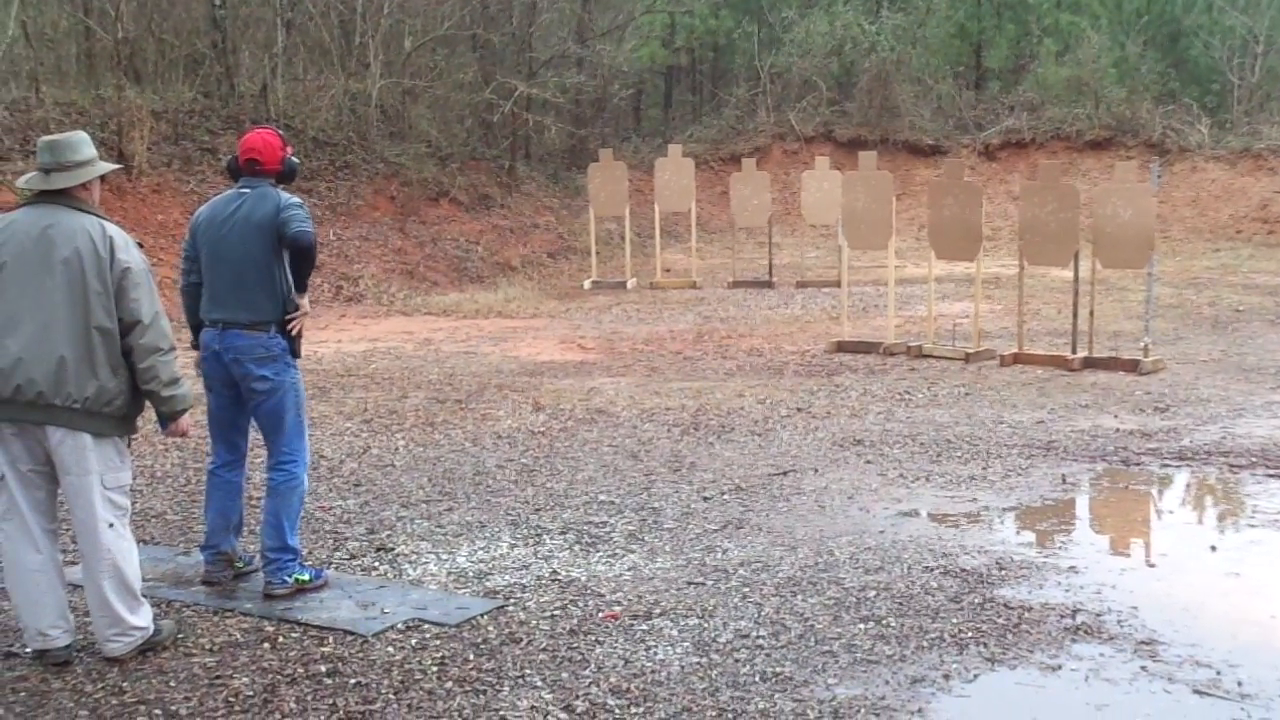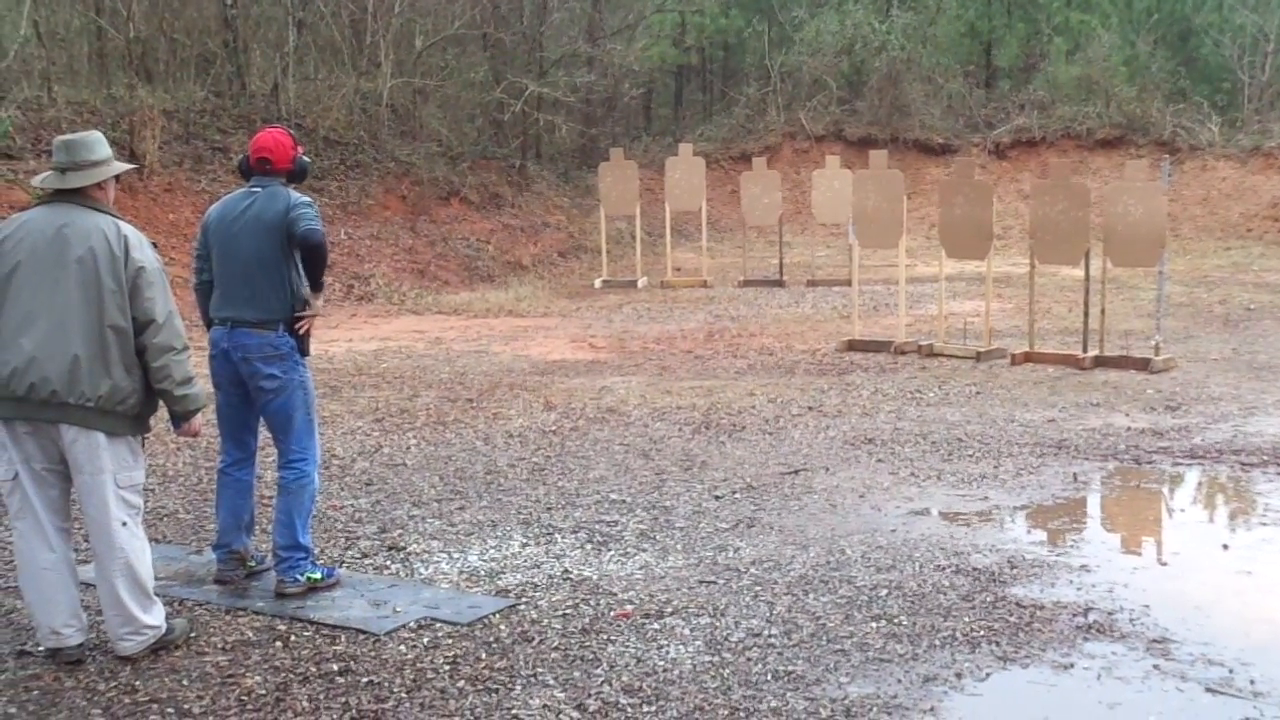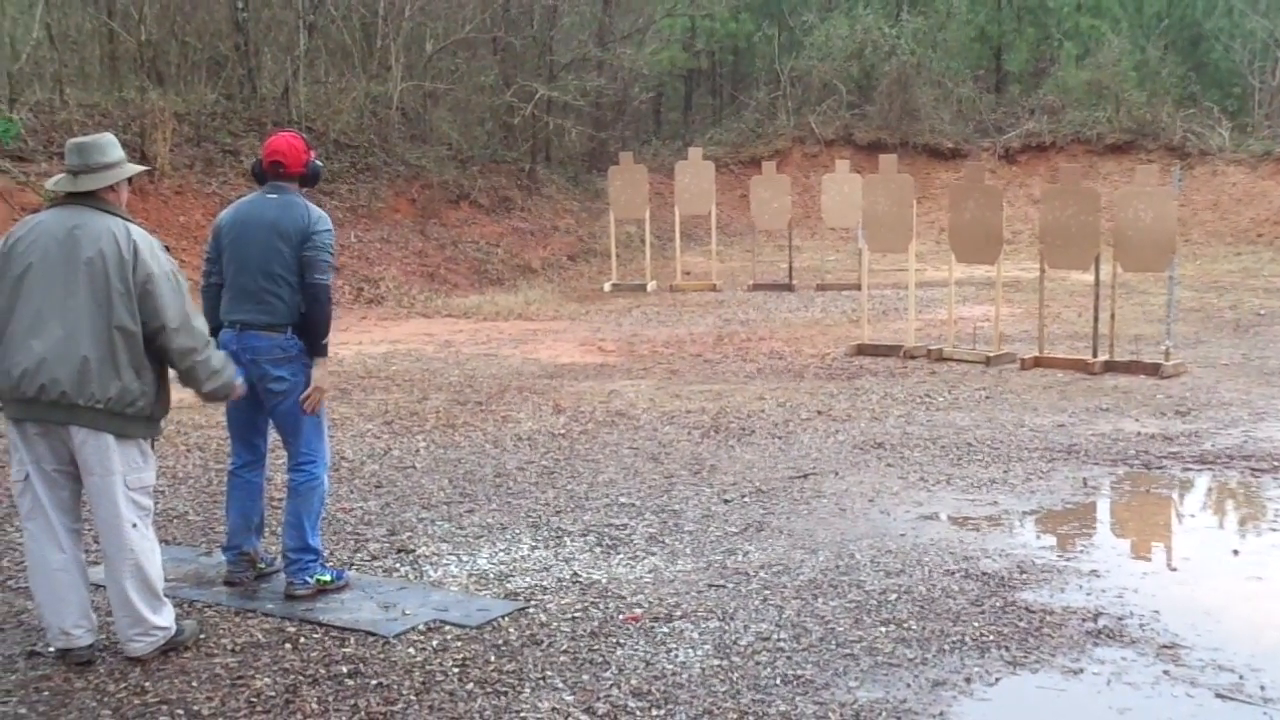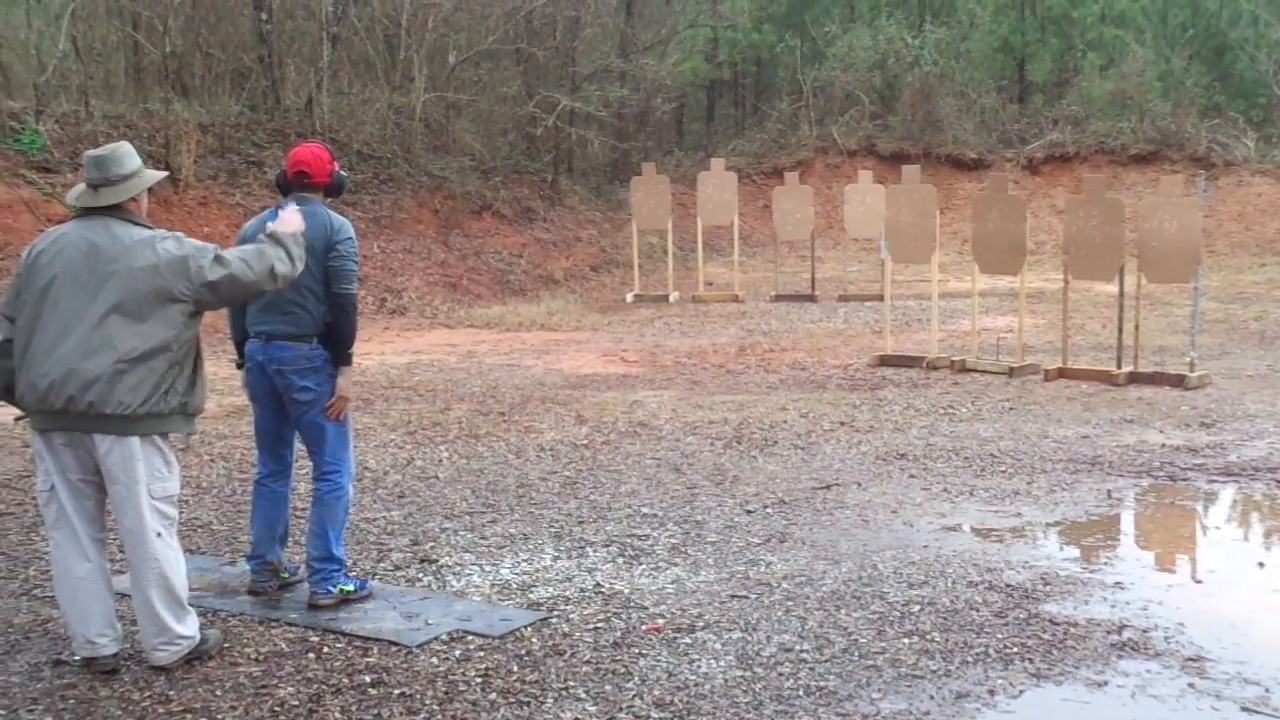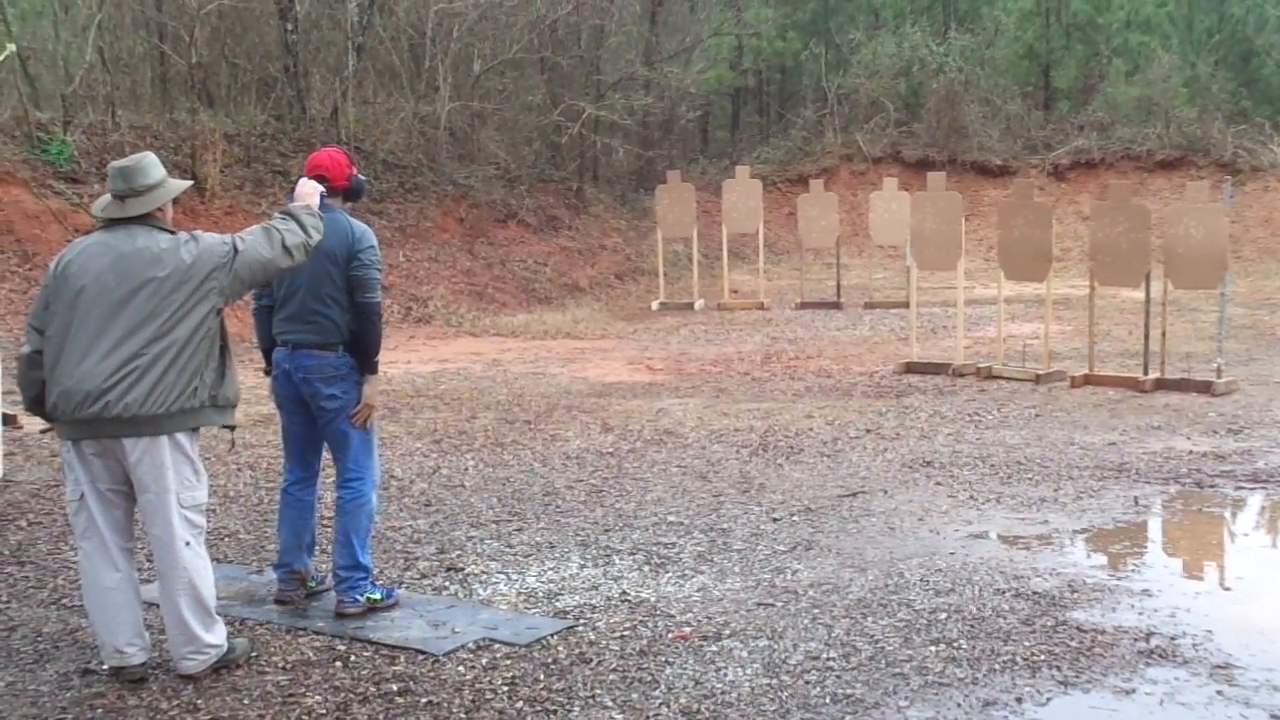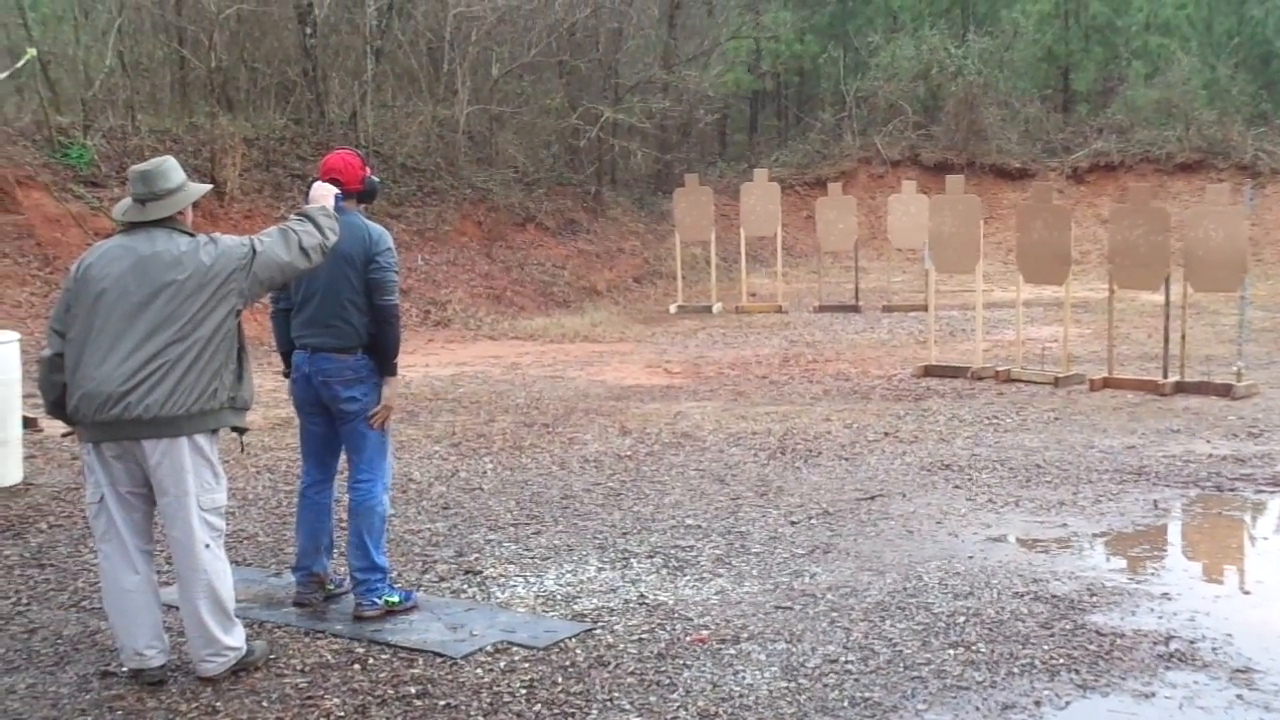
dt=0.5s
person 1, frame 1
right shoulder: (108, 240)
right elbow: (146, 333)
right wrist: (171, 403)
right hip: (82, 402)
right knee: (102, 522)
left ankle: (47, 636)
right ankle: (125, 632)
person 1, frame 2
right shoulder: (123, 240)
right elbow: (160, 334)
right wrist: (184, 403)
right hip: (96, 402)
right knee: (115, 520)
left ankle: (60, 635)
right ankle: (137, 631)
person 1, frame 3
right shoulder: (132, 243)
right elbow: (178, 328)
right wrist: (222, 382)
right hip: (106, 403)
left knee: (48, 522)
right knee: (125, 522)
left ankle: (70, 636)
right ankle: (147, 633)
person 1, frame 4
left shoulder: (44, 248)
right shoulder: (162, 253)
right elbow: (248, 271)
right wrist: (285, 238)
left hip: (55, 411)
right hip: (127, 412)
left knee: (73, 531)
right knee: (149, 529)
left ankle: (95, 645)
right ankle: (172, 641)
person 1, frame 5
left shoulder: (71, 258)
right shoulder: (191, 257)
left elbow: (36, 342)
right elbow: (275, 247)
left wrist: (48, 408)
right wrist: (304, 208)
left hip: (83, 421)
right hip: (154, 421)
left knee: (101, 540)
right knee: (177, 538)
left ankle: (123, 654)
right ankle: (199, 650)
person 1, frame 6
left shoulder: (93, 261)
right shoulder: (211, 259)
left elbow: (58, 346)
right elbow: (292, 248)
left wrist: (68, 411)
right wrist: (319, 210)
left hip: (103, 424)
right hip: (174, 423)
left knee: (121, 542)
right knee: (196, 539)
left ankle: (142, 656)
right ankle: (218, 652)
person 2, frame 1
left shoulder: (206, 213)
right shoulder: (283, 203)
left elbow: (190, 285)
right elbow: (304, 240)
left wrist: (200, 342)
right wrist: (300, 292)
left hip: (215, 343)
right hip: (263, 346)
left knee: (225, 456)
right knee: (288, 459)
left ankle: (220, 557)
right ankle: (282, 570)
person 2, frame 2
left shoulder: (216, 212)
right shoulder: (293, 203)
left elbow: (202, 283)
right elbow: (312, 239)
right wrist: (315, 291)
left hip: (224, 342)
right hip: (272, 344)
left knee: (235, 455)
right knee: (298, 457)
left ankle: (231, 556)
right ankle: (293, 568)
person 2, frame 3
left shoulder: (229, 216)
right shoulder: (311, 218)
left elbow: (211, 288)
right elbow: (317, 293)
left wrist: (219, 350)
right wrist: (319, 360)
left hip: (234, 347)
right hip: (282, 347)
left knee: (245, 457)
right knee: (308, 460)
left ankle: (241, 558)
right ankle: (303, 570)
person 2, frame 4
left shoulder: (254, 228)
right shoulder: (335, 227)
left elbow: (237, 300)
right elbow: (343, 302)
left wrist: (246, 358)
right wrist: (344, 367)
left hip: (260, 355)
right hip: (308, 357)
left knee: (271, 466)
right knee: (333, 470)
left ankle: (265, 568)
right ankle: (327, 580)
person 2, frame 5
right shoulder: (356, 234)
left elbow: (263, 307)
right elbow: (367, 311)
left wrist: (273, 365)
right wrist: (370, 374)
left hip: (288, 364)
right hip: (335, 366)
left knee: (298, 475)
right knee: (357, 478)
left ankle: (292, 577)
right ankle: (354, 588)
person 2, frame 6
right shoulder: (372, 237)
left elbow: (280, 310)
right elbow: (385, 313)
left wrist: (292, 366)
right wrist: (389, 377)
left hip: (307, 367)
right hip: (354, 368)
left knee: (316, 476)
right knee: (368, 480)
left ankle: (311, 579)
right ankle: (372, 591)
